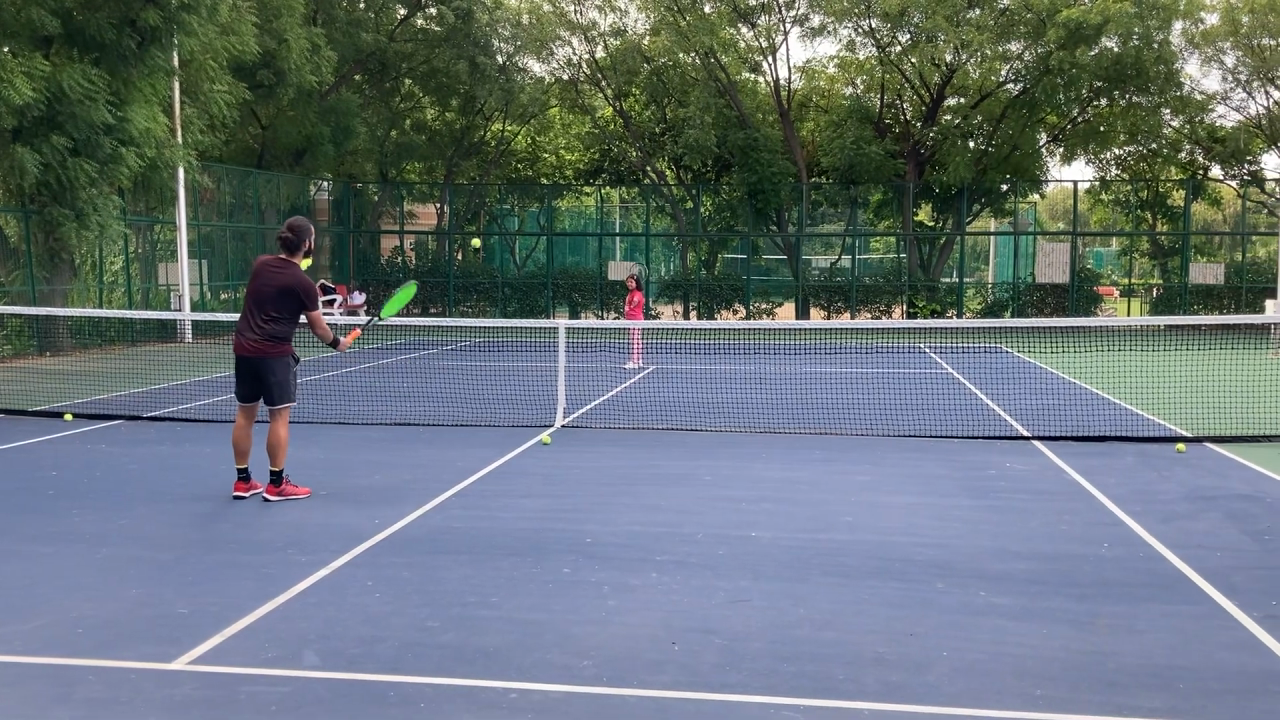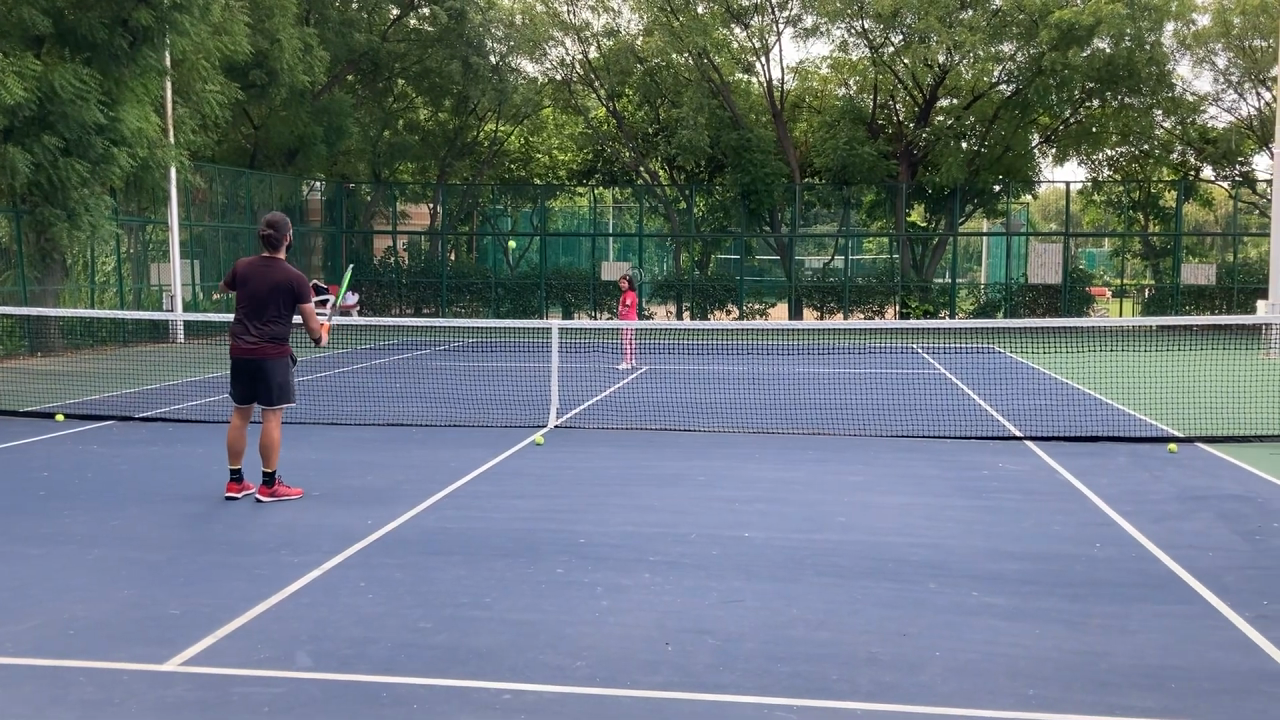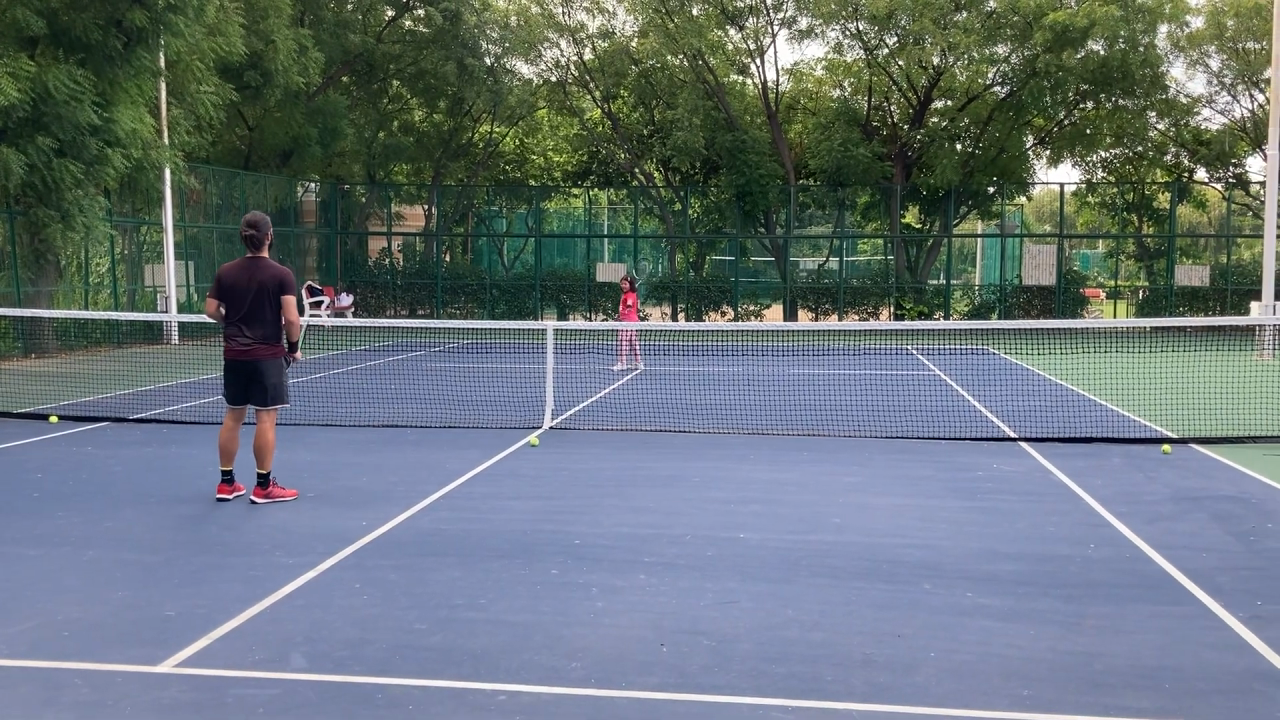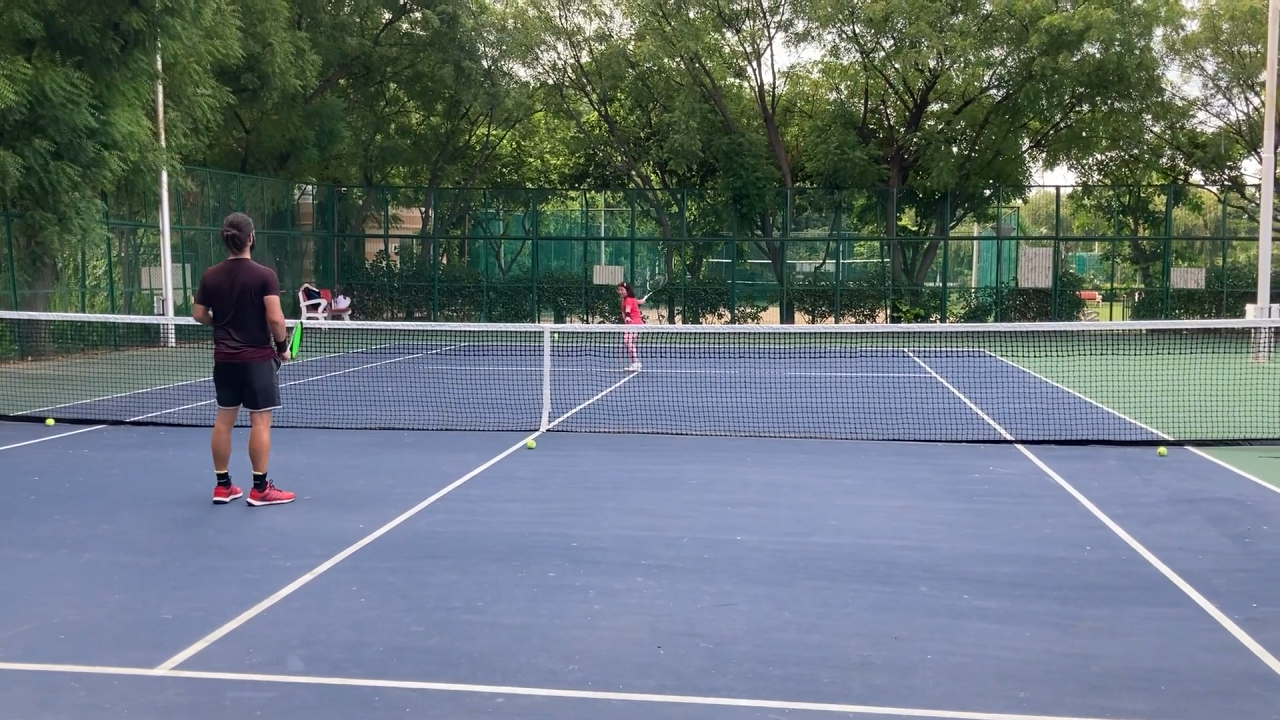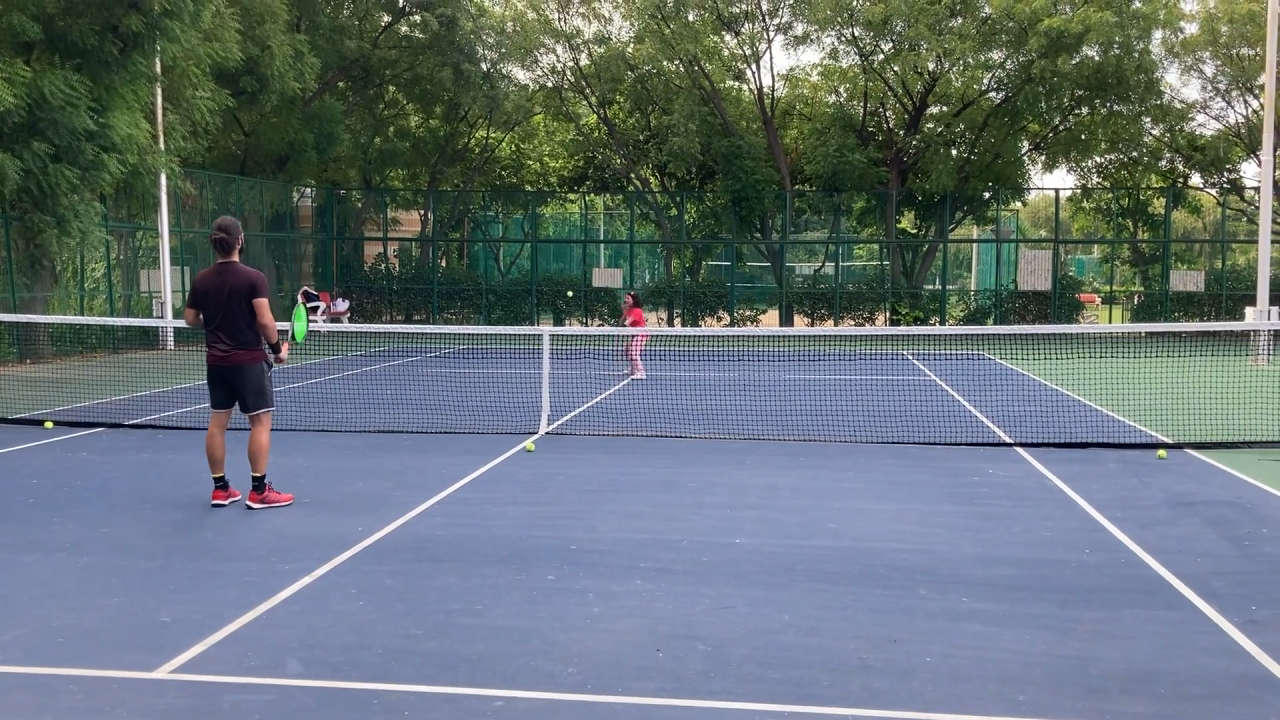
dt=0.3s
person 1, frame 1
left shoulder: (260, 264)
right shoulder: (303, 283)
right elbow: (318, 328)
left wrist: (295, 264)
right wrist: (337, 342)
left hip: (244, 349)
right hip: (275, 354)
left knee: (245, 415)
right knee: (279, 416)
left ankle: (242, 481)
right ankle: (276, 484)
person 1, frame 2
left shoulder: (242, 266)
right shoulder: (295, 278)
left elbow: (224, 288)
right elbow: (312, 323)
right wrist: (320, 338)
left hip: (240, 351)
right hip: (273, 355)
left knee: (240, 416)
right knee: (272, 418)
left ankle: (235, 481)
right ankle: (269, 485)
person 1, frame 3
left shoulder: (226, 271)
right shoulder: (281, 274)
left elbow: (211, 310)
right elbow: (291, 318)
right wrist: (294, 348)
left hip: (234, 355)
right hip: (267, 355)
left knee: (232, 417)
right knee: (266, 419)
left ankle: (227, 483)
right ankle: (263, 486)
person 1, frame 4
left shoulder: (210, 276)
right shoulder: (264, 275)
left elbow: (199, 315)
right elbow: (275, 318)
right wrist: (282, 348)
left hip: (225, 358)
right hip: (257, 358)
left knee: (224, 419)
right knee: (260, 421)
left ankle: (223, 485)
right ankle: (260, 488)
person 1, frame 5
left shoulder: (200, 280)
right shoulder: (253, 277)
left elbow: (191, 319)
right elbow: (265, 321)
right wrist: (277, 348)
left hip: (217, 361)
right hip: (249, 360)
left knee: (217, 423)
right knee: (260, 423)
left ankle: (220, 489)
right ankle: (259, 490)
